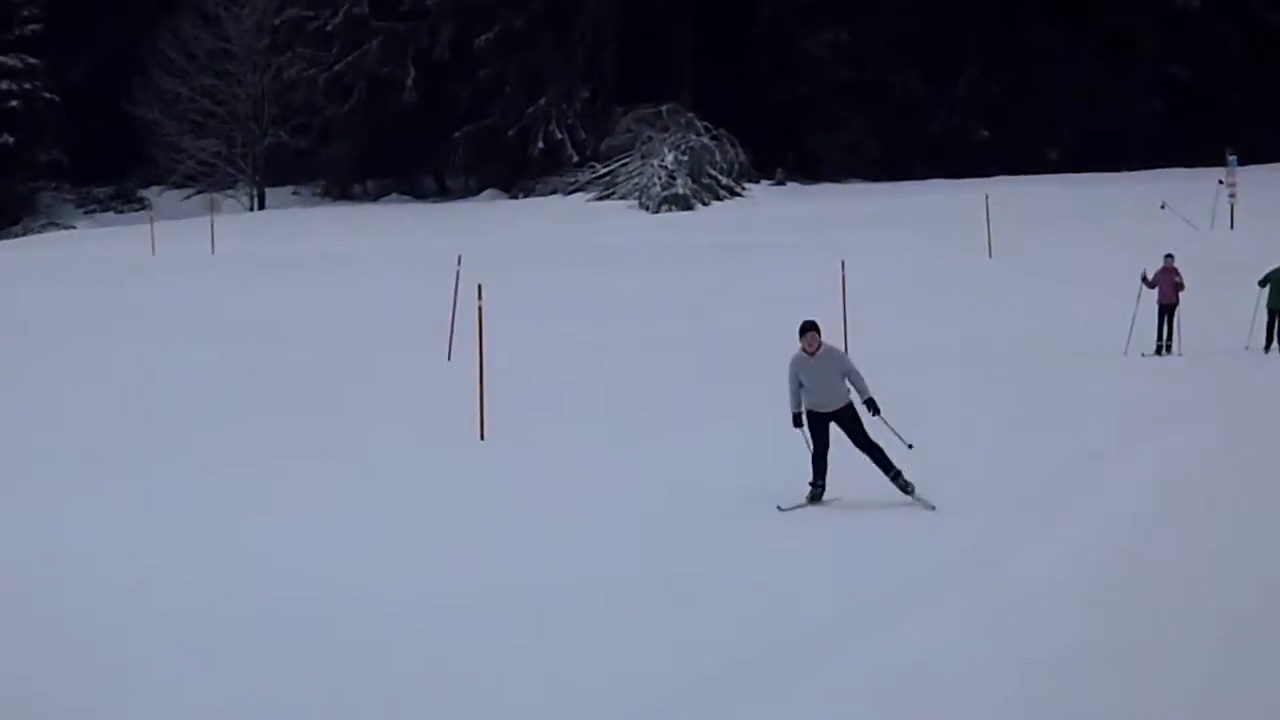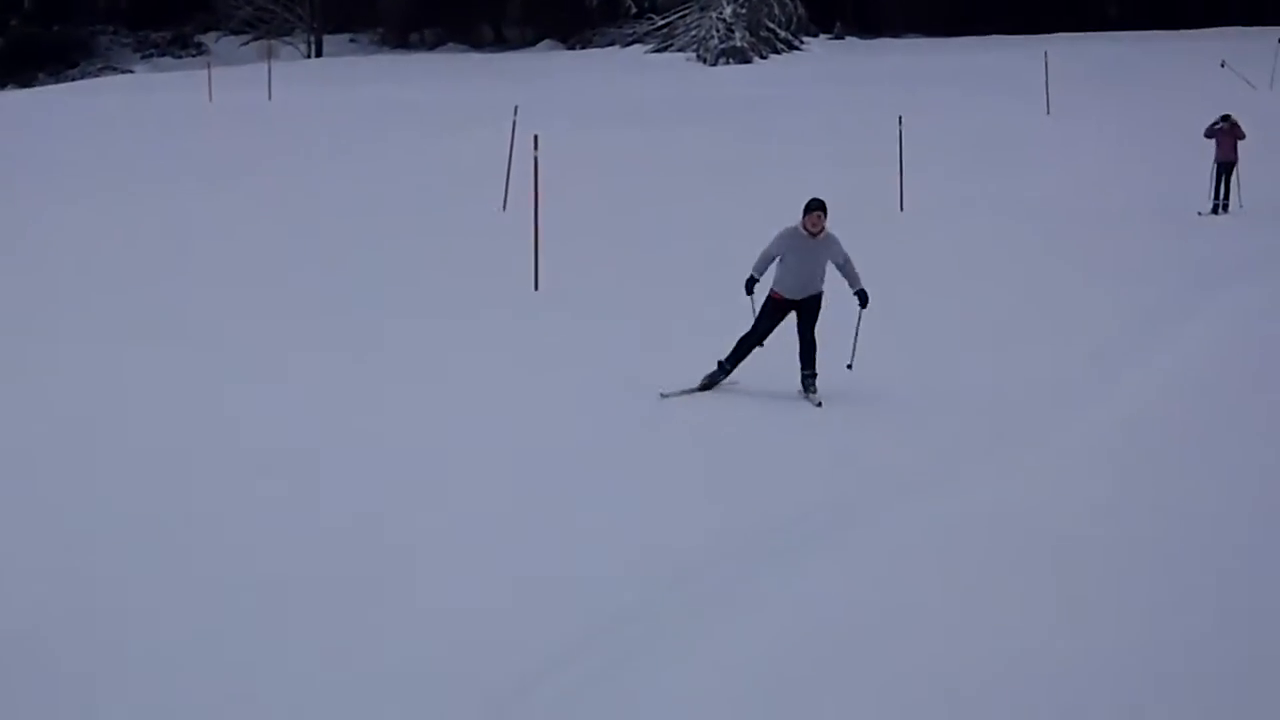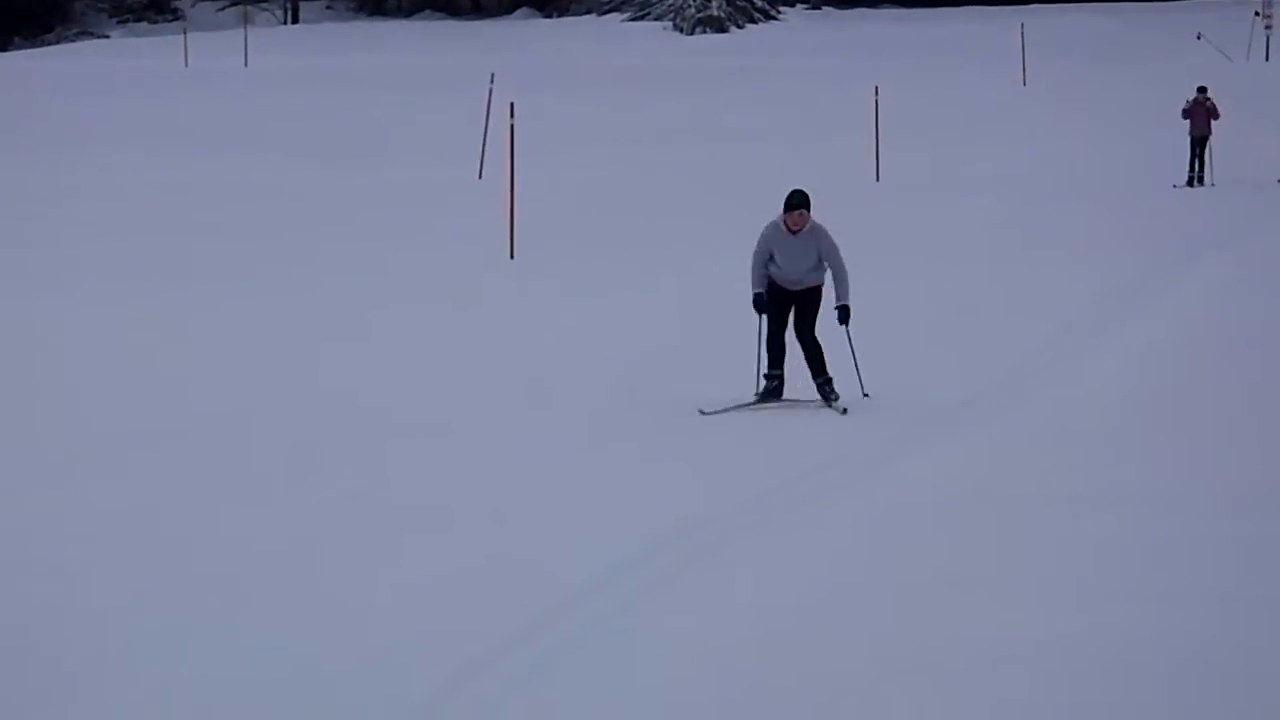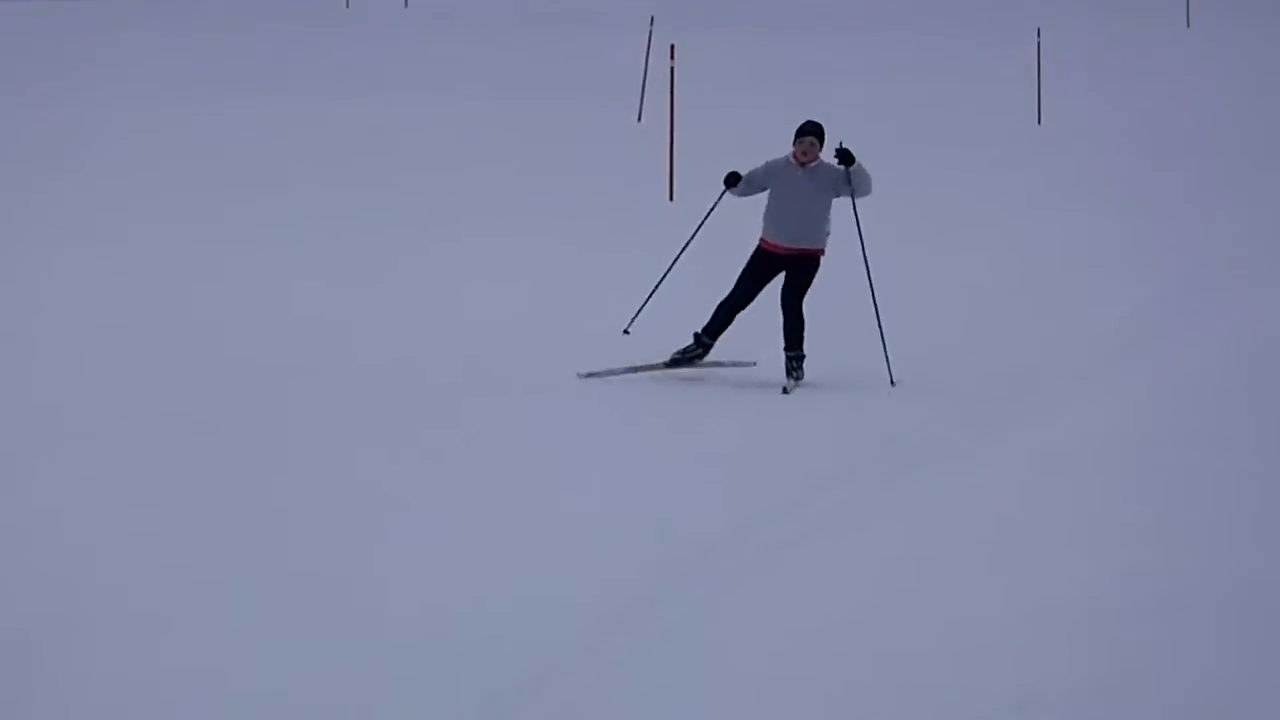
dt=1s
person 1, frame 1
left shoulder: (835, 355)
right shoulder: (797, 362)
left elbow: (854, 375)
right elbow: (795, 387)
left wrist: (867, 397)
right wrist: (796, 411)
left hip: (842, 406)
right hip: (815, 412)
left knee: (863, 442)
right knee: (820, 447)
left ankle: (896, 477)
right ankle: (818, 487)
person 1, frame 2
left shoulder: (831, 242)
right shoulder: (788, 235)
left elbow: (845, 264)
right elbow: (768, 254)
left wrist: (858, 288)
right wrist: (753, 277)
left hip: (811, 297)
right hip: (781, 294)
left knee: (806, 333)
right knee: (757, 334)
left ankle: (808, 377)
right ankle: (725, 368)
person 1, frame 3
left shoulder: (819, 234)
right shoulder: (772, 231)
left elbow: (837, 266)
right elbow: (759, 261)
left wrist: (843, 302)
right wrist: (757, 291)
left hip: (809, 288)
right hip: (777, 287)
left knee: (805, 334)
right knee: (775, 330)
left ankle: (824, 384)
right ankle: (774, 382)
person 1, frame 4
left shoulder: (829, 174)
right shoulder: (776, 167)
left elbow: (863, 189)
right elbow: (745, 187)
left wrist: (851, 165)
right wrist: (733, 181)
left hip: (807, 253)
right hip: (770, 249)
left knee: (791, 302)
right knee: (738, 298)
left ankle: (793, 360)
right ankle: (703, 344)
